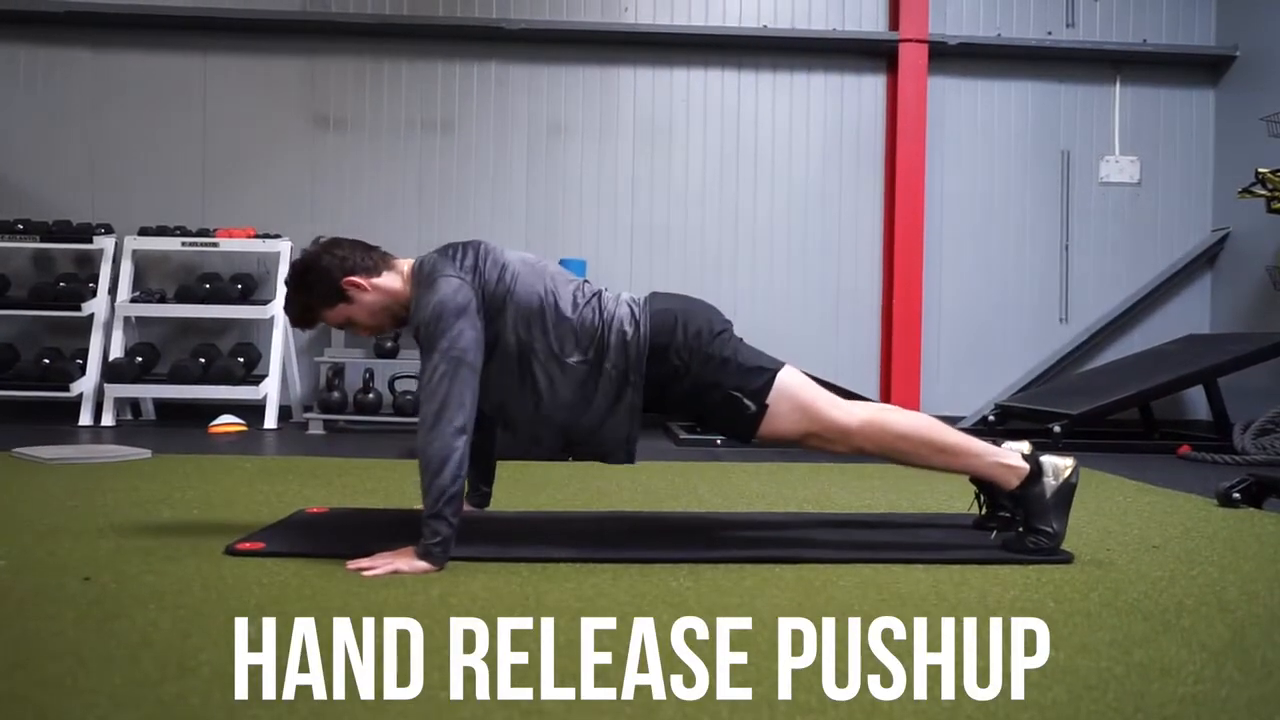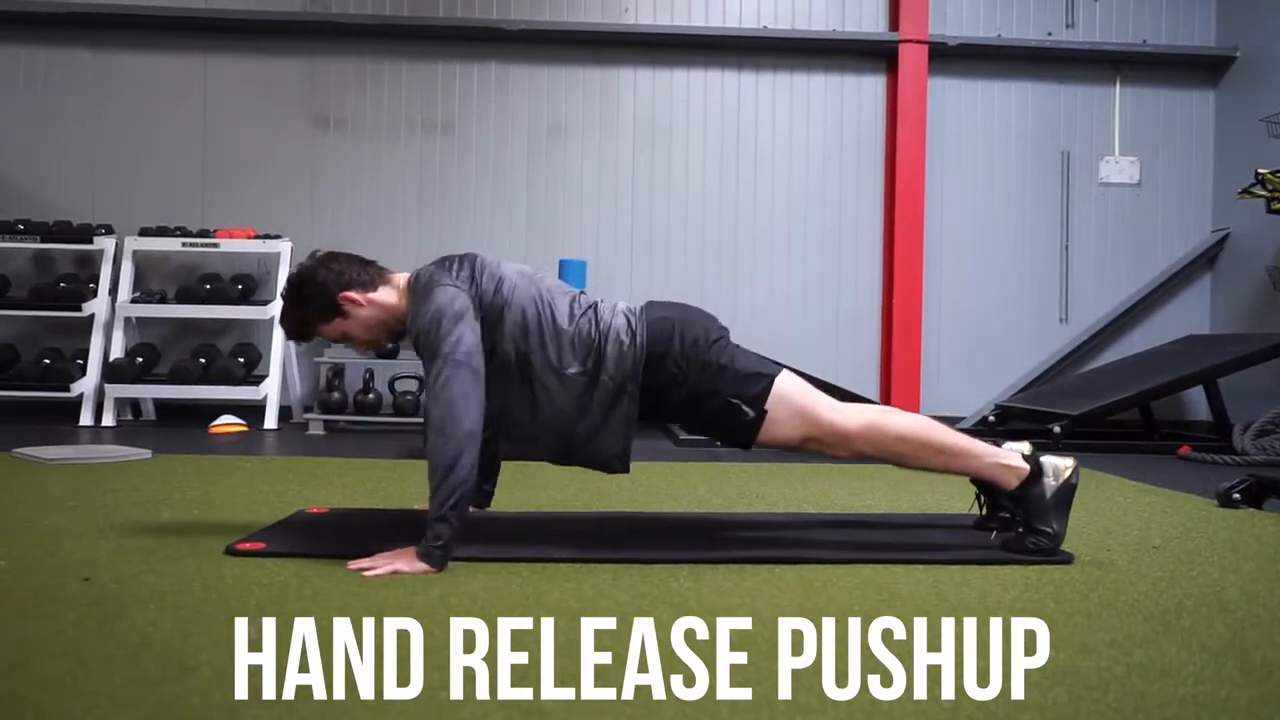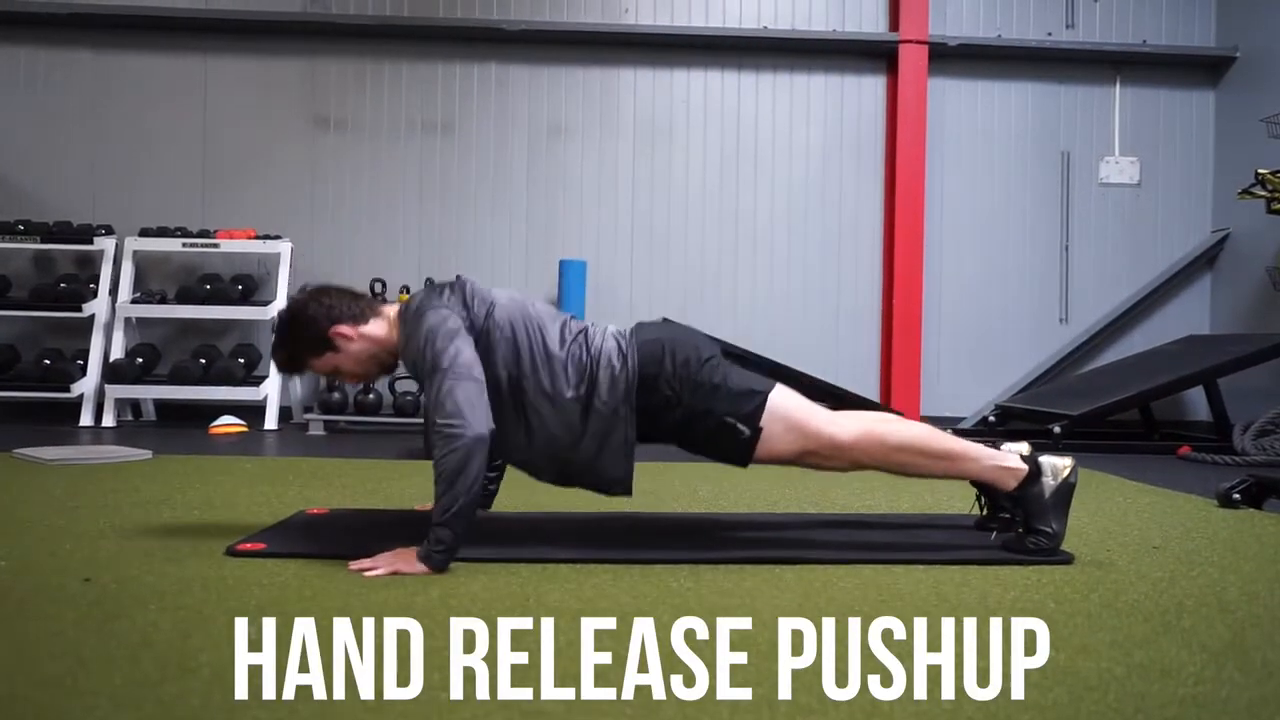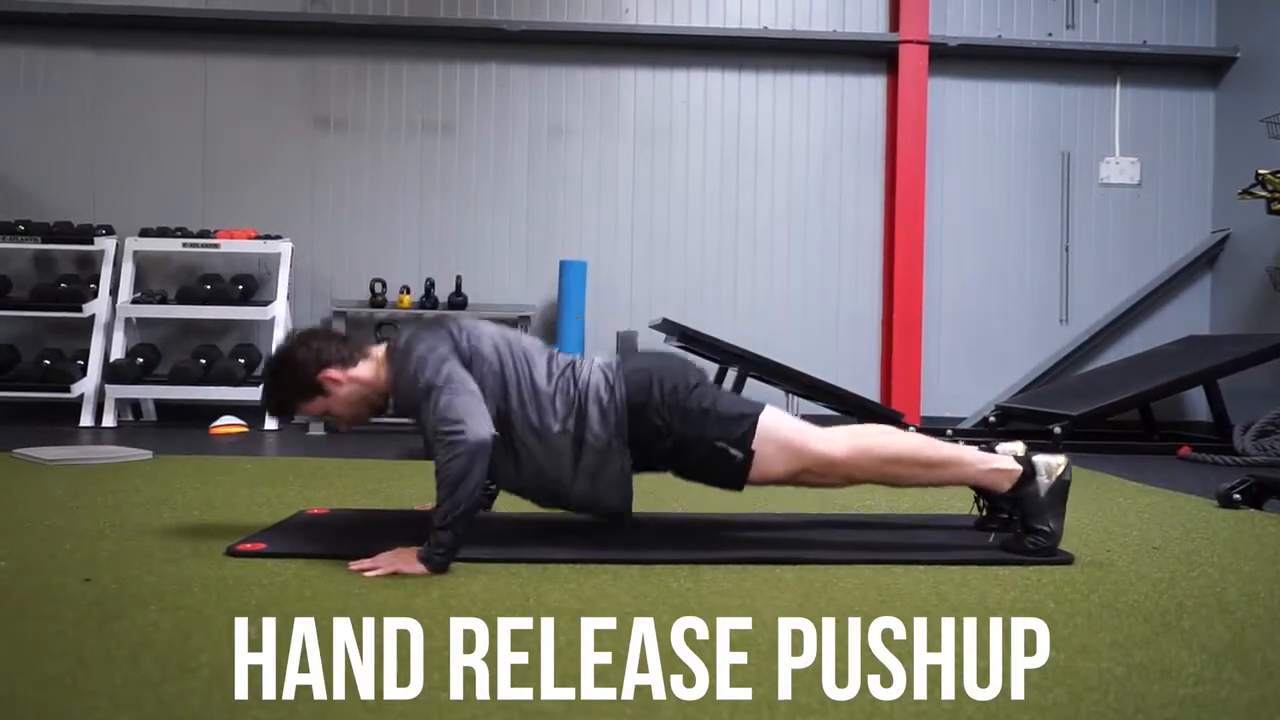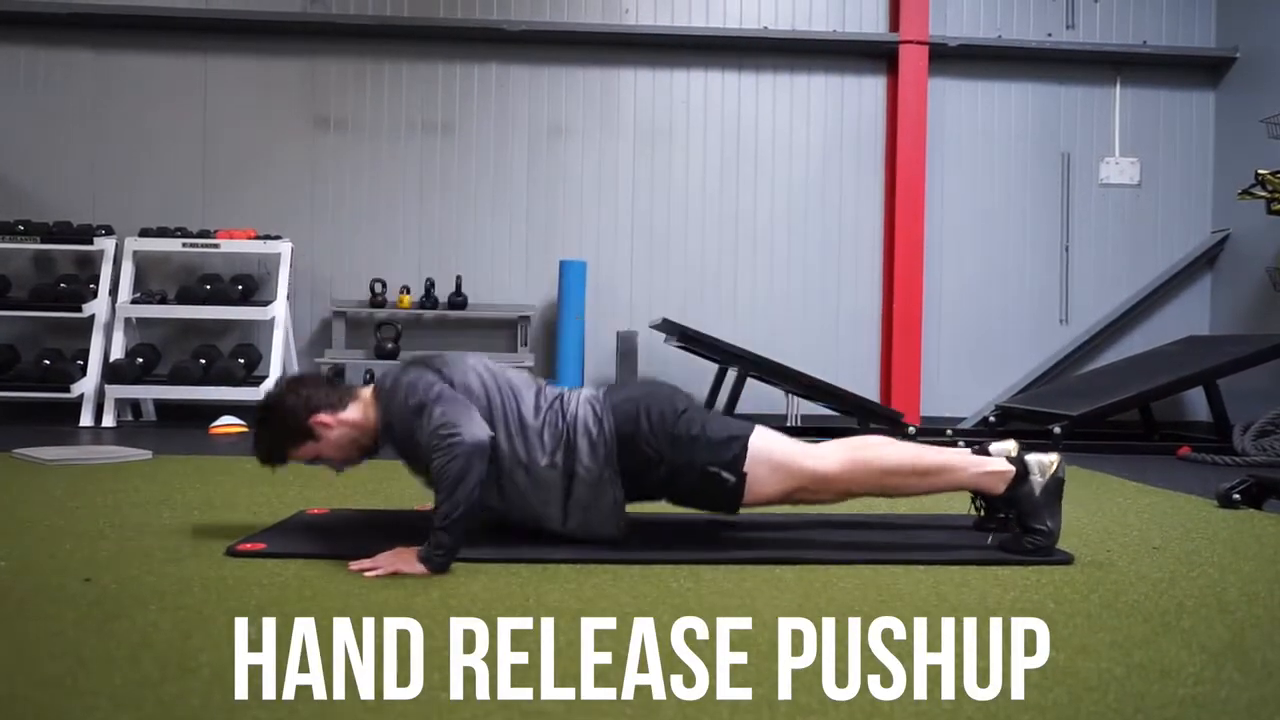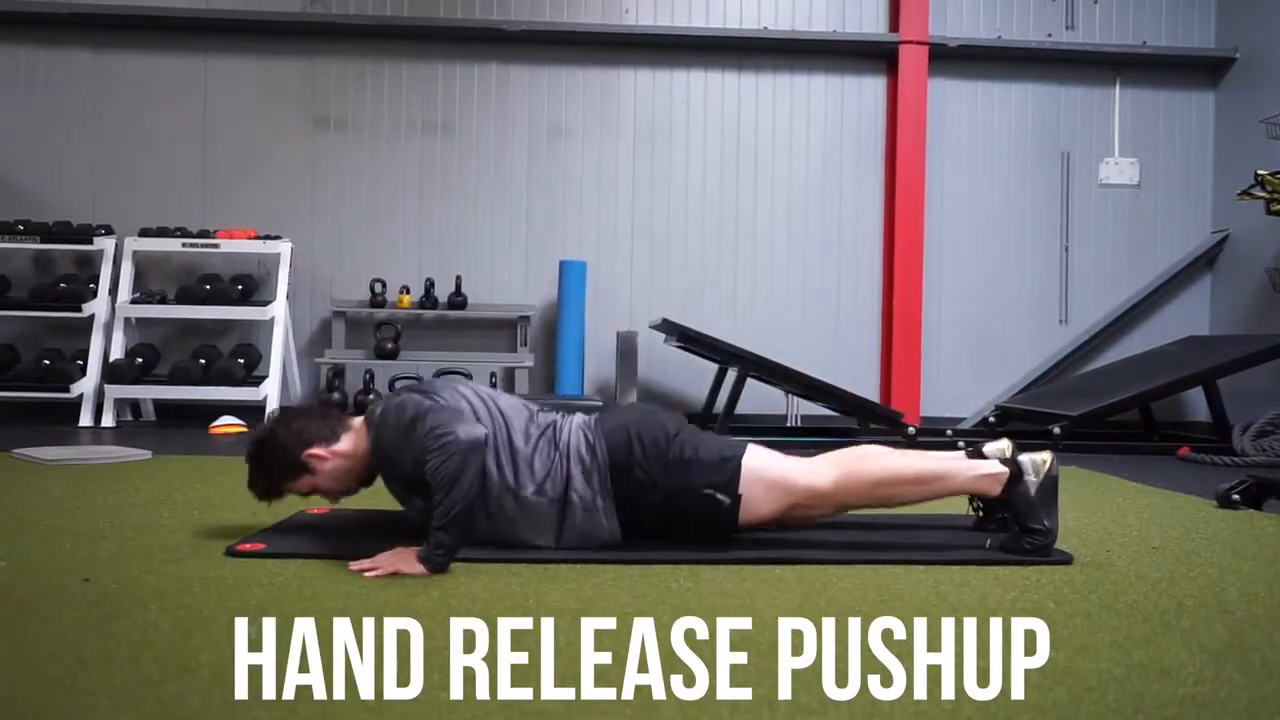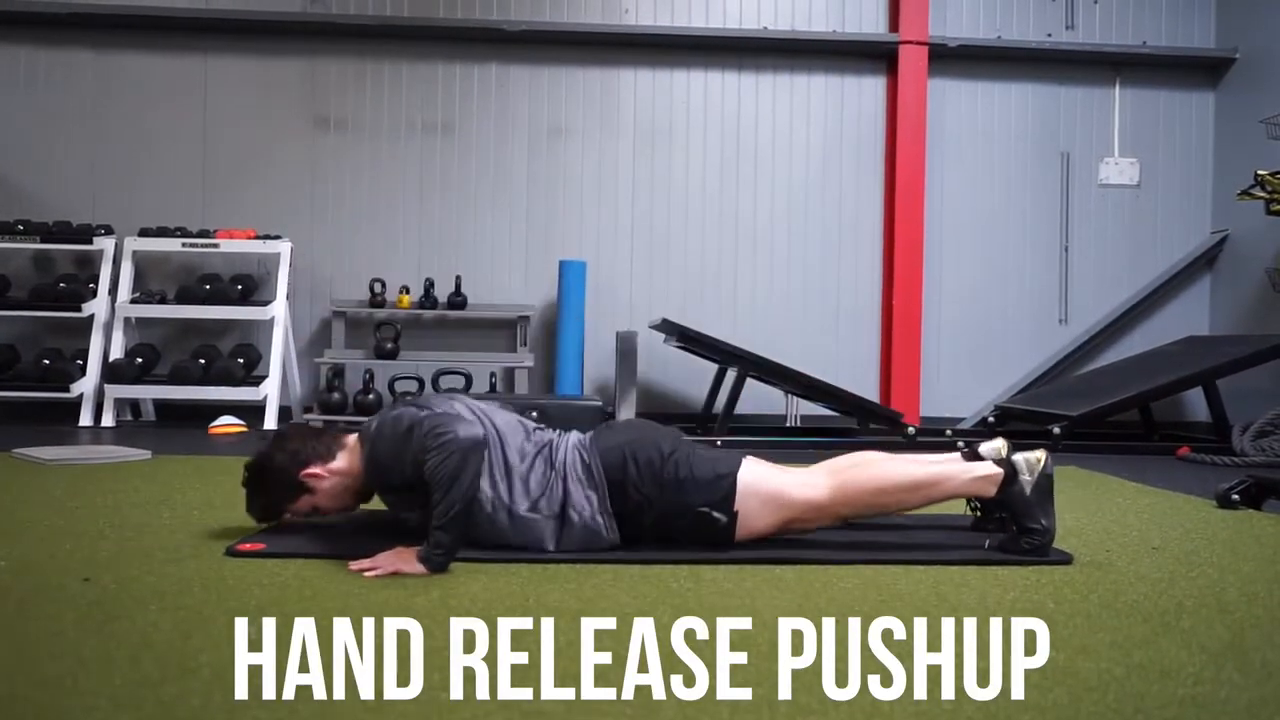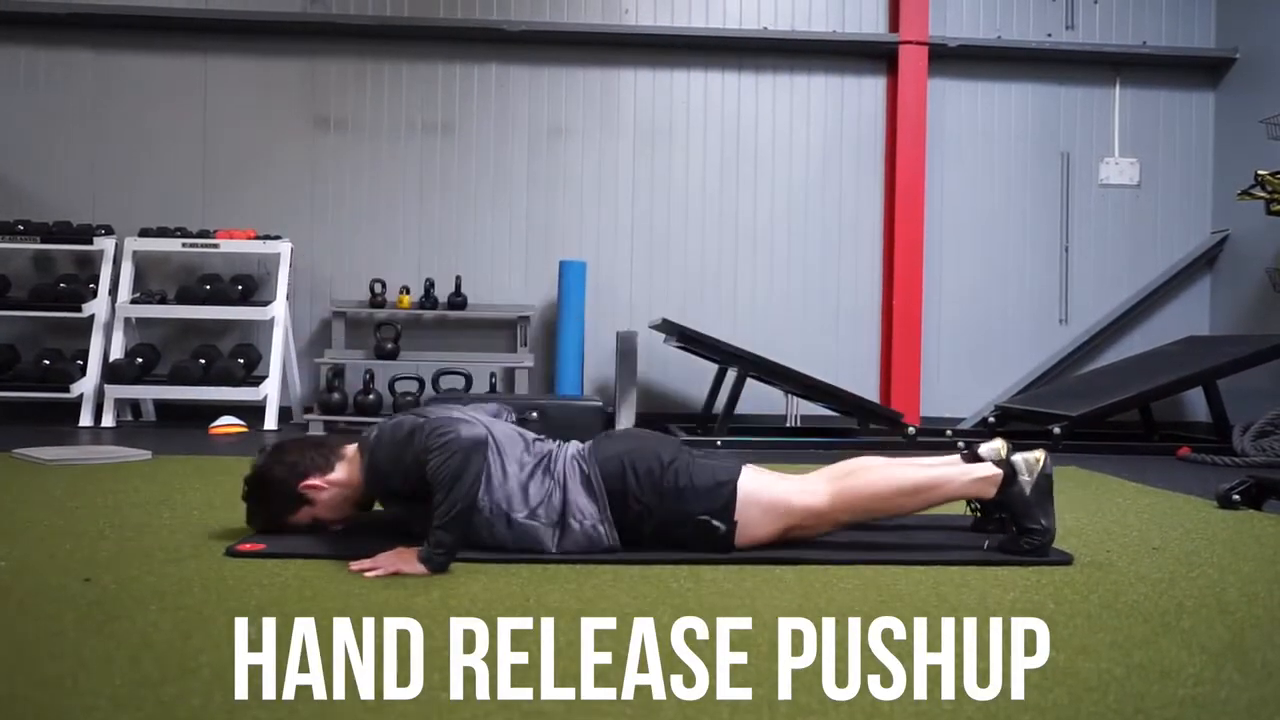
dt=0.1s
person 1, frame 1
left shoulder: (441, 292)
right shoulder: (446, 284)
left elbow: (446, 418)
right elbow: (479, 398)
left wrist: (432, 544)
right wrist: (473, 497)
left hip: (664, 350)
right hip: (656, 345)
left knee: (839, 426)
right knee: (833, 429)
left ankle: (1028, 477)
right ankle: (1002, 458)
person 1, frame 2
left shoulder: (435, 304)
right shoulder: (441, 295)
left elbow: (460, 420)
right elbow: (495, 401)
left wrist: (434, 547)
right wrist: (472, 502)
left hip: (659, 361)
right hip: (650, 357)
left knee: (835, 429)
right knee: (831, 433)
left ankle: (1026, 474)
right ankle: (1004, 458)
person 1, frame 3
left shoulder: (428, 326)
right shoulder: (435, 317)
left elbow: (466, 429)
right elbow: (493, 413)
left wrist: (435, 550)
right wrist: (471, 507)
left hip: (652, 383)
right hip: (645, 372)
left knee: (830, 441)
right knee: (829, 445)
left ankle: (1021, 475)
right ankle: (1001, 461)
person 1, frame 4
left shoulder: (413, 360)
right shoulder: (424, 352)
left elbow: (472, 439)
left wrist: (434, 550)
right wrist: (466, 507)
left hip: (642, 409)
right hip: (632, 401)
left knee: (825, 456)
right knee: (819, 458)
left ankle: (1018, 473)
right ankle: (996, 457)
person 1, frame 5
left shoulder: (402, 393)
right shoulder: (417, 383)
left elbow: (471, 444)
left wrist: (433, 552)
right wrist: (455, 517)
left hip: (631, 440)
right hip: (624, 424)
left knee: (818, 473)
right knee: (815, 475)
left ankle: (1011, 474)
right ankle: (989, 455)
person 1, frame 6
left shoulder: (392, 425)
right shoulder: (413, 410)
left elbow: (465, 441)
left wrist: (432, 553)
right wrist: (445, 516)
left hip: (625, 468)
right hip: (617, 450)
left knee: (814, 488)
right knee: (808, 483)
left ankle: (1005, 475)
right ankle: (982, 457)
person 1, frame 7
left shoulder: (386, 438)
right shoulder: (408, 424)
left elbow: (464, 441)
left wrist: (431, 553)
right wrist: (438, 520)
left hip: (622, 486)
right hip: (615, 463)
left knee: (810, 501)
right knee: (809, 490)
left ankle: (999, 476)
right ankle: (978, 457)
person 1, frame 8
left shoulder: (386, 450)
right shoulder: (404, 443)
left elbow: (467, 441)
right elbow: (493, 411)
left wrist: (432, 552)
right wrist: (447, 521)
left hip: (624, 493)
right hip: (616, 472)
left knee: (814, 506)
right knee: (809, 496)
left ankle: (1000, 477)
right ankle: (977, 462)
